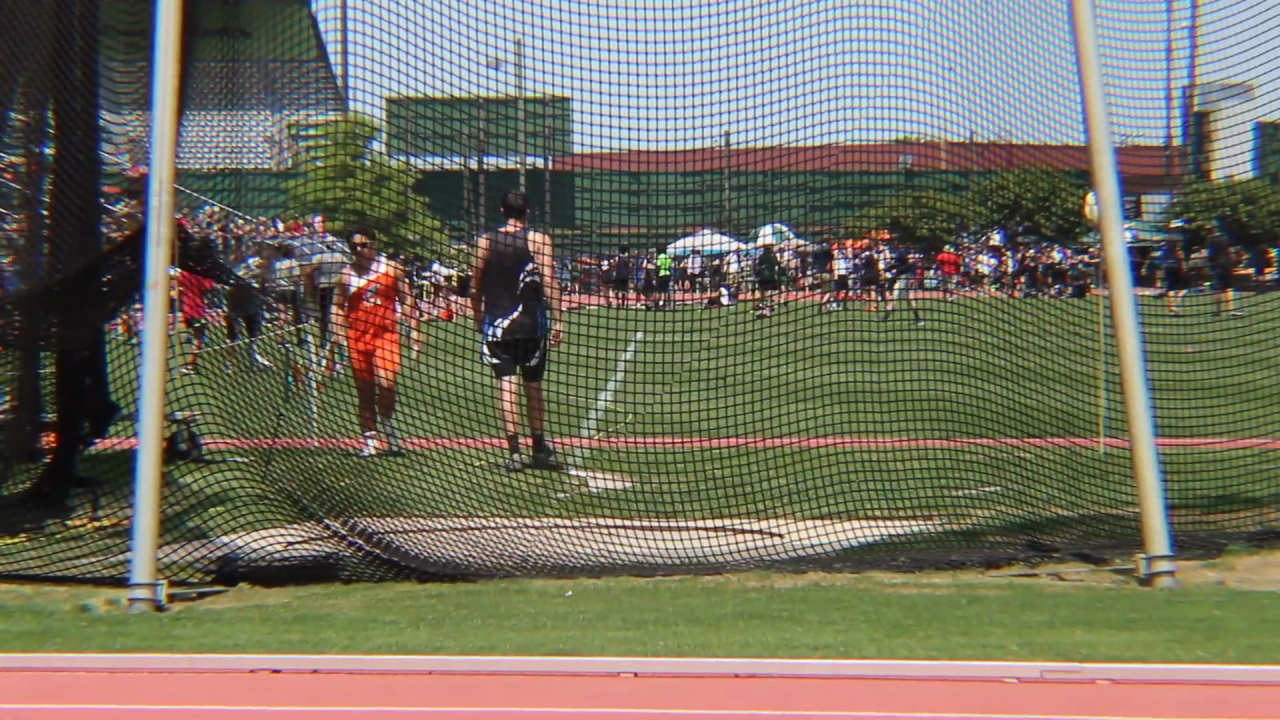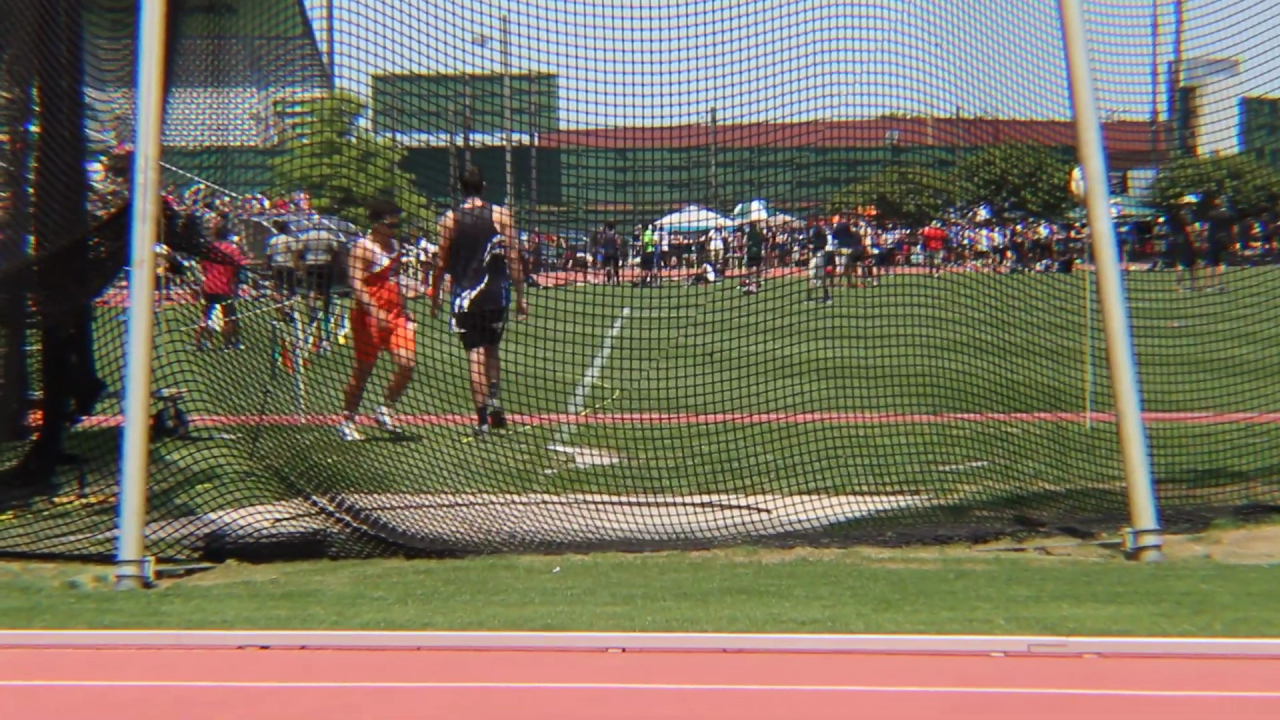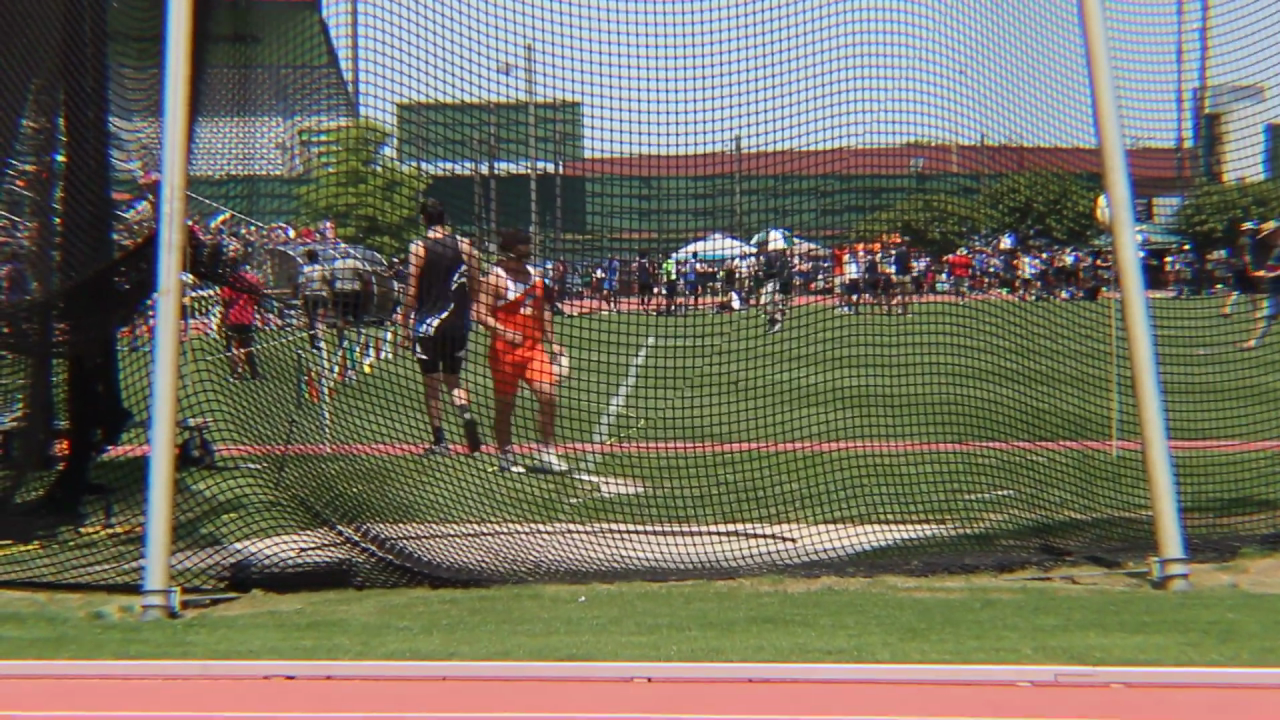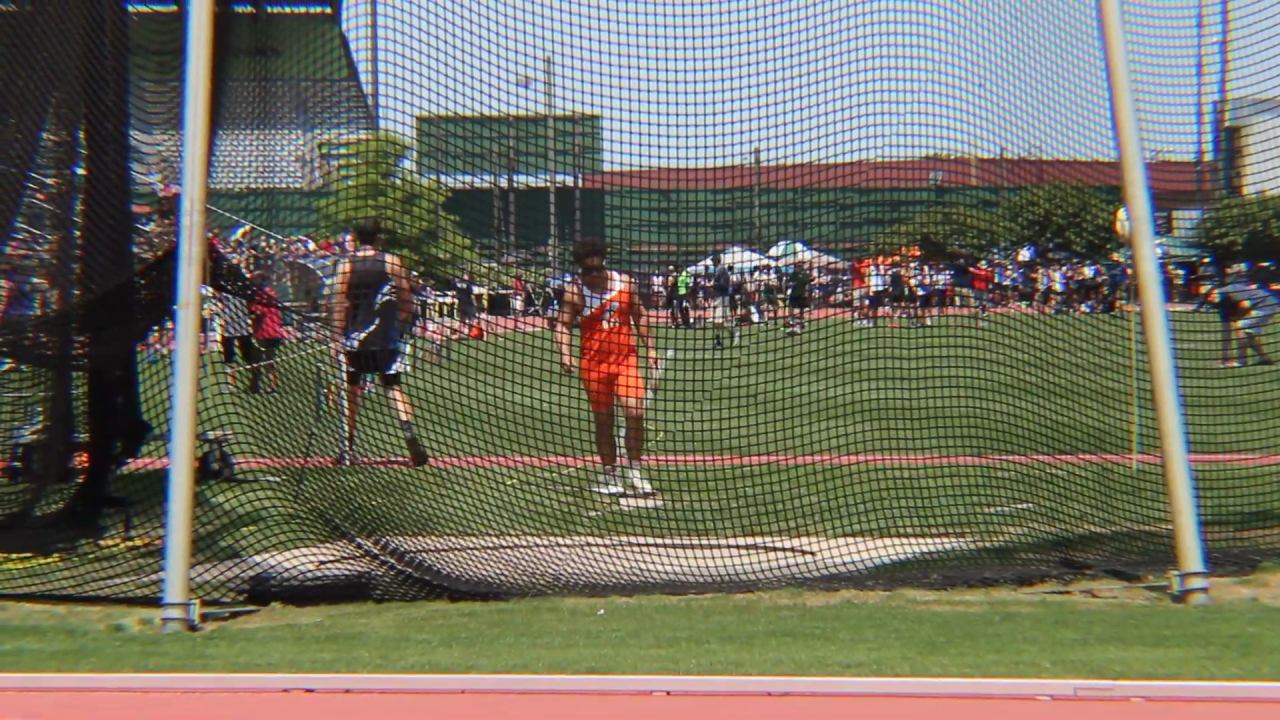
dt=1s
person 1, frame 1
left shoulder: (485, 242)
right shoulder: (539, 240)
left elbow: (475, 289)
right elbow: (549, 283)
left wrist: (479, 320)
right wrist: (557, 321)
left hip: (497, 326)
right hip: (532, 325)
left knee: (506, 386)
right knee: (533, 386)
left ankle: (514, 452)
right ankle: (538, 447)
person 1, frame 2
left shoulder: (450, 218)
right shoulder: (501, 214)
left elbow: (442, 263)
right elbow: (514, 258)
left wrist: (435, 297)
right wrist: (520, 296)
left hip: (465, 298)
right hip: (497, 296)
left knee: (475, 357)
right knee: (491, 350)
left ankle: (483, 421)
right ankle: (494, 396)
person 1, frame 3
left shoulder: (419, 247)
right shoulder: (464, 245)
left elbow: (411, 291)
right elbow: (474, 286)
left wrist: (405, 324)
right wrist: (466, 315)
left hip: (428, 325)
right hip: (458, 324)
left knee: (432, 383)
right knee: (453, 379)
left ankle: (439, 441)
right ankle: (468, 418)
person 1, frame 4
left shoulder: (346, 265)
right shoulder: (393, 262)
left elbow: (339, 306)
right elbow: (407, 302)
left wrist: (337, 340)
right wrist: (400, 326)
left hip: (354, 339)
right hip: (386, 339)
left knee: (352, 392)
right knee: (394, 389)
left ankle: (347, 449)
right ankle: (409, 433)
person 2, frame 1
left shoulder: (392, 269)
right shoulder: (345, 275)
left elbow: (407, 300)
right elbow: (338, 307)
right wrist: (337, 331)
left hip: (386, 336)
right hip: (357, 338)
left knee: (386, 384)
right knee: (365, 391)
left ankle: (386, 423)
right ankle: (370, 440)
person 2, frame 2
left shoulder: (394, 246)
right shoulder: (362, 249)
right elbow: (356, 284)
left wrist: (405, 311)
right wrist: (374, 310)
left hip: (396, 318)
right hip: (371, 319)
left knee: (407, 364)
right knee: (363, 372)
left ankle: (386, 409)
right ankle: (348, 421)
person 2, frame 3
left shoulder: (535, 276)
right shoulder: (495, 279)
right elbow: (483, 315)
left wrist: (552, 343)
right wrist: (504, 332)
left hip: (534, 349)
right hip: (505, 351)
left knee: (549, 398)
right knee: (505, 405)
left ankle: (548, 451)
right ankle: (505, 455)
person 2, frame 4
left shoulder: (625, 283)
right shoulder: (574, 292)
left elbow: (639, 317)
right elbow: (563, 326)
left wrist: (650, 349)
right wrist: (566, 355)
left hip: (626, 359)
right hip: (593, 364)
left knee: (635, 413)
right knee: (603, 421)
left ankle: (634, 468)
right ankle: (610, 474)
